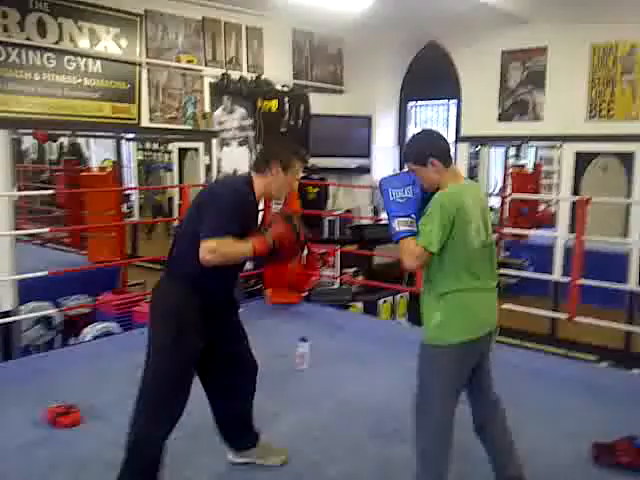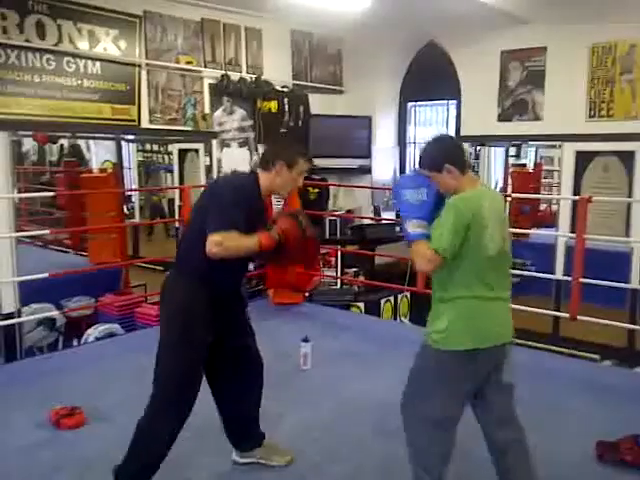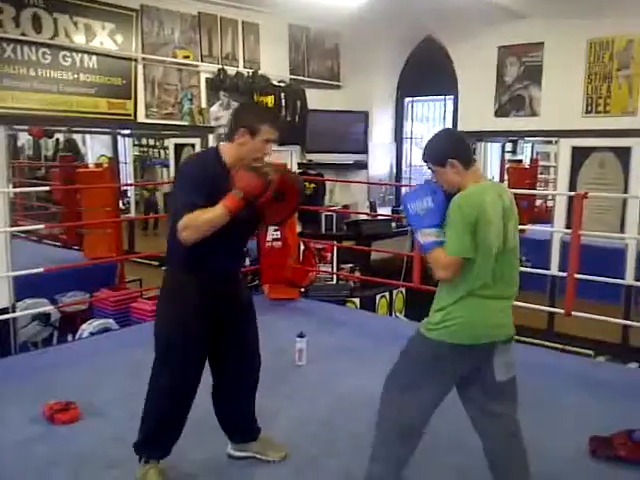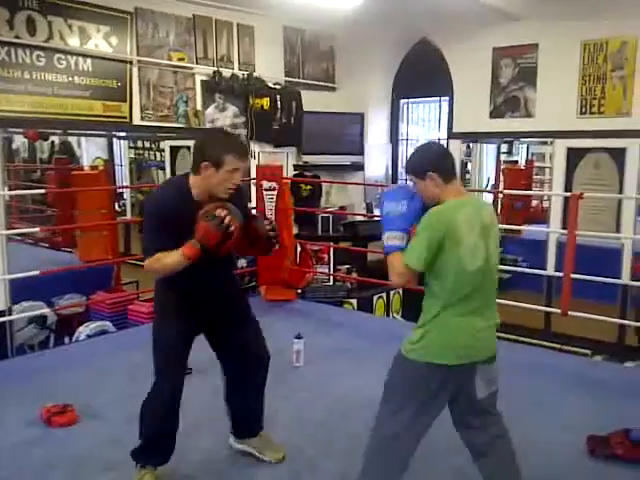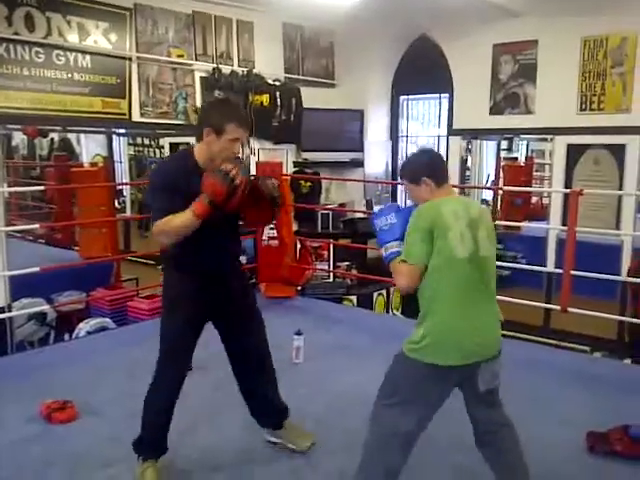
dt=0.2s
person 1, frame 1
left shoulder: (246, 198)
right shoulder: (230, 194)
right elbow: (210, 253)
left wrist: (273, 244)
right wrist: (266, 242)
left hip: (215, 301)
right hip: (181, 302)
left knee: (239, 370)
right knee: (162, 397)
left ankle: (243, 444)
person 1, frame 2
left shoulder: (259, 199)
right shoulder: (233, 191)
right elbow: (216, 246)
left wrist: (280, 242)
right wrist: (270, 236)
left hip: (225, 298)
right hip: (190, 297)
left knee: (245, 369)
right knee: (175, 388)
left ankle: (247, 443)
person 1, frame 3
left shoulder: (249, 173)
right shoulder: (196, 169)
right elbow: (188, 232)
right wrist: (236, 197)
left hip: (230, 284)
right hip: (187, 285)
left knee: (243, 359)
right knee: (177, 371)
left ankle: (243, 437)
person 1, frame 4
left shoulder: (233, 196)
right shoulder: (163, 202)
left elbow: (242, 240)
right elbow: (154, 266)
left wrist: (258, 237)
right wrist: (198, 244)
left hip: (224, 292)
right hip: (178, 300)
left knee: (253, 358)
right knee: (168, 382)
left ankle: (247, 434)
person 1, frame 5
left shoulder: (233, 171)
right shoulder: (169, 172)
left elbow: (245, 217)
right elbow: (164, 235)
left wrist: (264, 203)
right wrist: (205, 201)
left hip: (229, 276)
right hip: (185, 282)
left knee: (254, 353)
right knee: (170, 369)
left ankle: (276, 423)
person 2, frame 1
left shoulder: (445, 200)
right shoulder: (473, 191)
left elbow: (413, 259)
left wrist: (400, 215)
right wrist: (418, 210)
left hip: (451, 326)
right hip: (481, 319)
left knee: (433, 413)
right knee: (485, 402)
person 2, frame 2
left shoulder: (460, 206)
right shoulder: (492, 197)
left elbow: (425, 264)
left hip: (458, 333)
right hip: (497, 329)
left knee: (421, 414)
right knee: (503, 420)
person 2, frame 3
left shoulder: (465, 202)
right shoulder: (502, 194)
left elbow: (444, 270)
left wrist: (427, 226)
right wrist: (441, 217)
left hip: (455, 328)
right hip: (497, 327)
left knee: (400, 402)
right knee: (500, 419)
person 2, frame 4
left shoulder: (438, 217)
right shoulder: (486, 211)
left elbow: (399, 276)
left wrist: (394, 229)
right wrist: (416, 231)
left hip: (434, 345)
right hip: (479, 342)
left knee: (393, 425)
right knee: (487, 428)
person 2, frame 5
left shoulder: (426, 216)
right shoulder: (479, 213)
left elbow: (405, 281)
left wrist: (391, 243)
left hip: (437, 343)
right hip: (485, 340)
left knee: (389, 418)
right knee: (492, 420)
